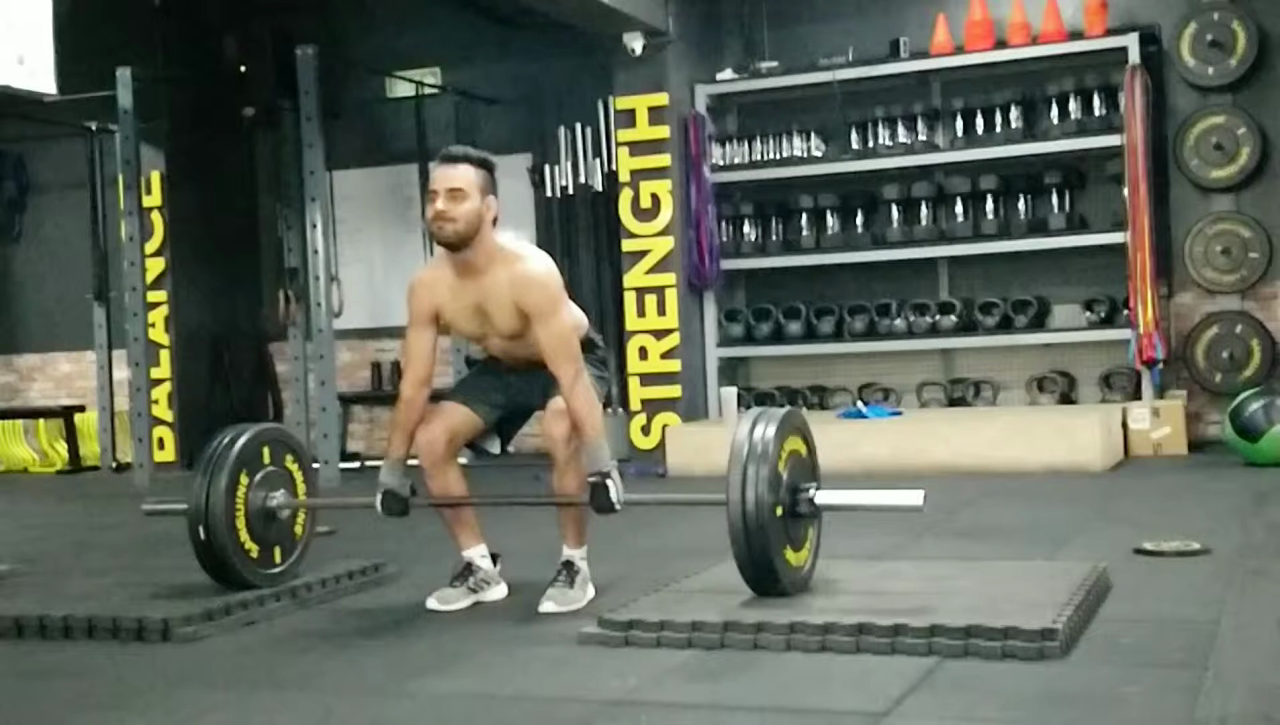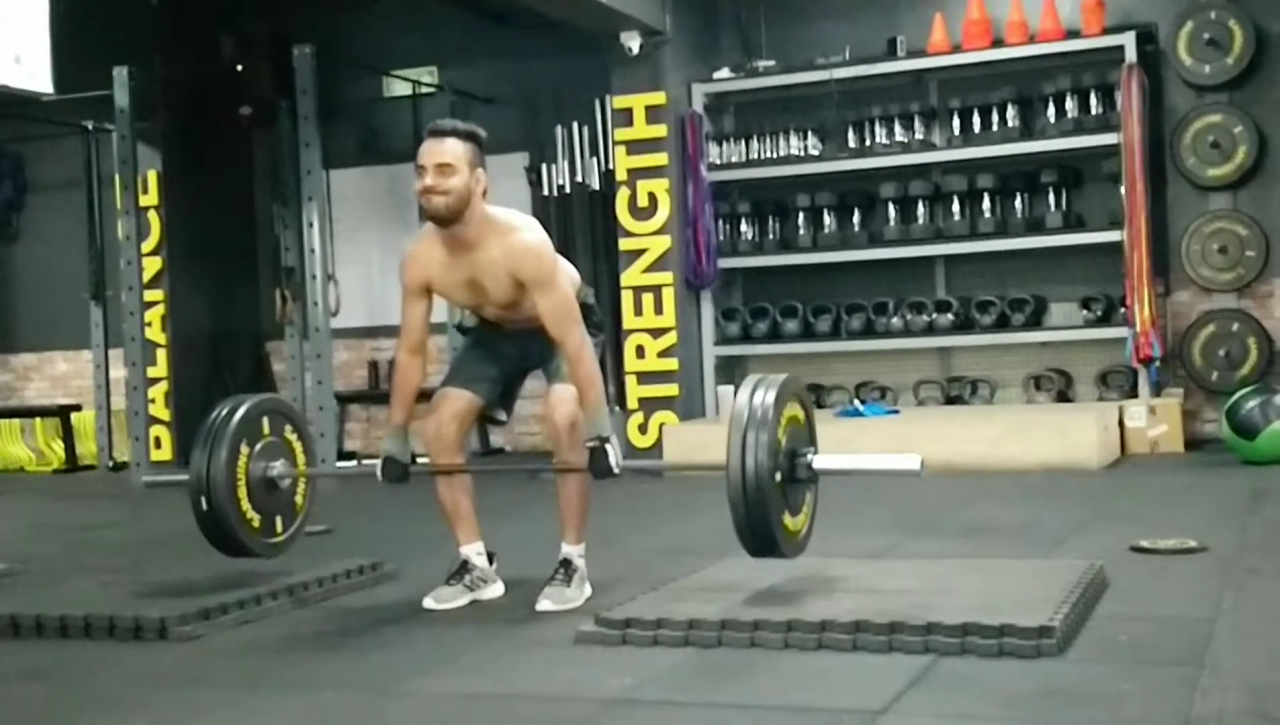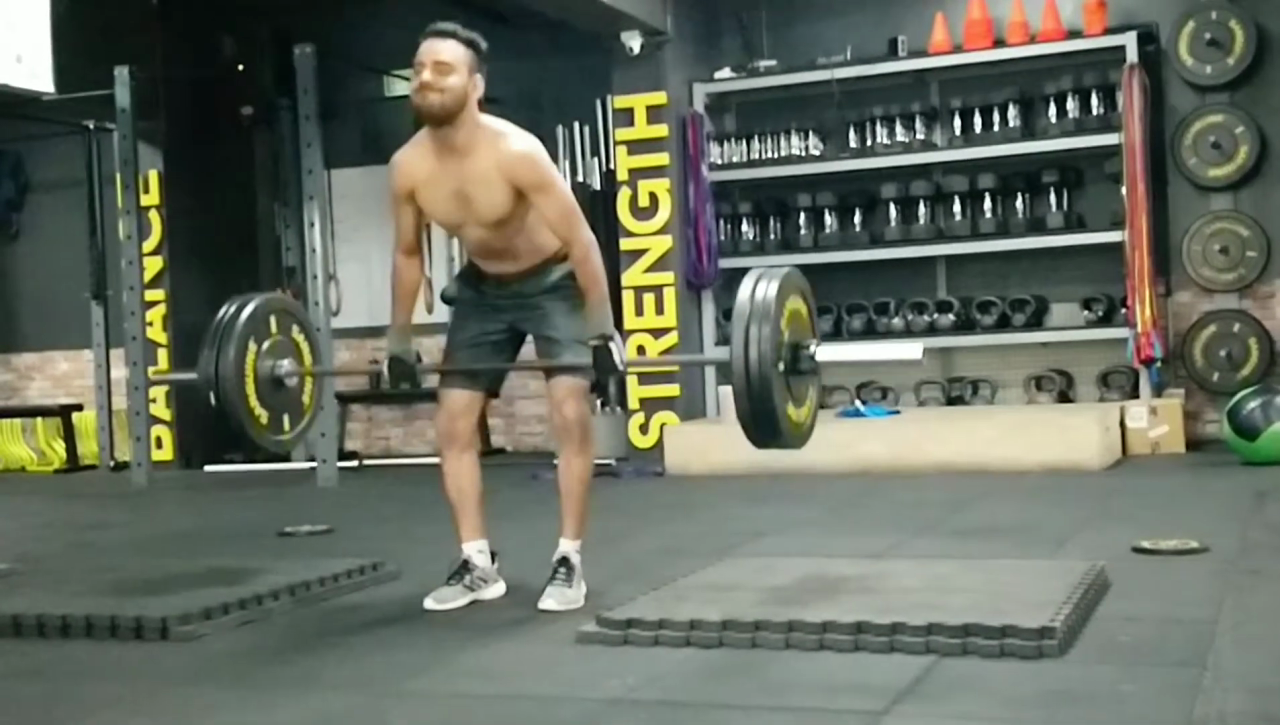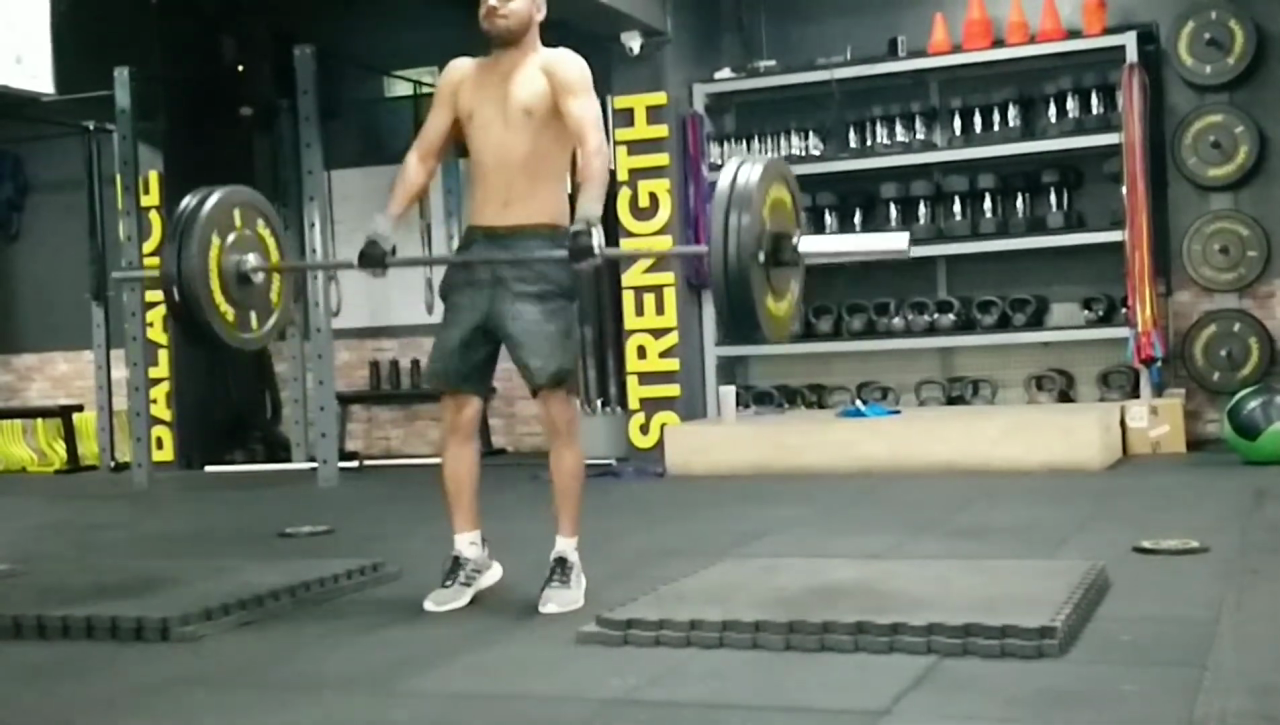
dt=1s
person 1, frame 1
left shoulder: (531, 273)
right shoulder: (426, 286)
left elbow: (570, 376)
right elbow: (413, 383)
left wrist: (601, 465)
right wrist: (393, 469)
left hip: (573, 360)
right hip: (501, 368)
left knee: (561, 432)
right knee: (430, 439)
left ankle: (574, 566)
right ankle: (480, 566)
person 1, frame 2
left shoulder: (523, 242)
right shoulder: (419, 258)
left elbow: (572, 342)
right elbow: (411, 351)
left wrist: (600, 430)
right wrist: (395, 439)
left hip: (563, 322)
right hip: (494, 331)
left knee: (563, 421)
right knee: (440, 428)
left ankle: (572, 564)
right ankle: (476, 565)
person 1, frame 3
left shoulder: (517, 152)
right shoulder: (408, 165)
left elbow: (581, 242)
right elbow: (408, 254)
left wrist: (603, 331)
right wrist: (398, 338)
left hip: (552, 282)
right hip: (481, 290)
left knee: (570, 413)
right knee: (453, 423)
left ankle: (568, 562)
right ankle: (478, 564)
person 1, frame 4
left shoulder: (561, 65)
right shoulder: (460, 74)
left elbow: (593, 145)
right elbow: (422, 156)
left wrist: (589, 217)
right wrist: (385, 225)
left hip: (539, 254)
right hip: (473, 253)
left knee: (557, 408)
right knee: (457, 411)
left ankle: (566, 559)
right ankle: (470, 555)
